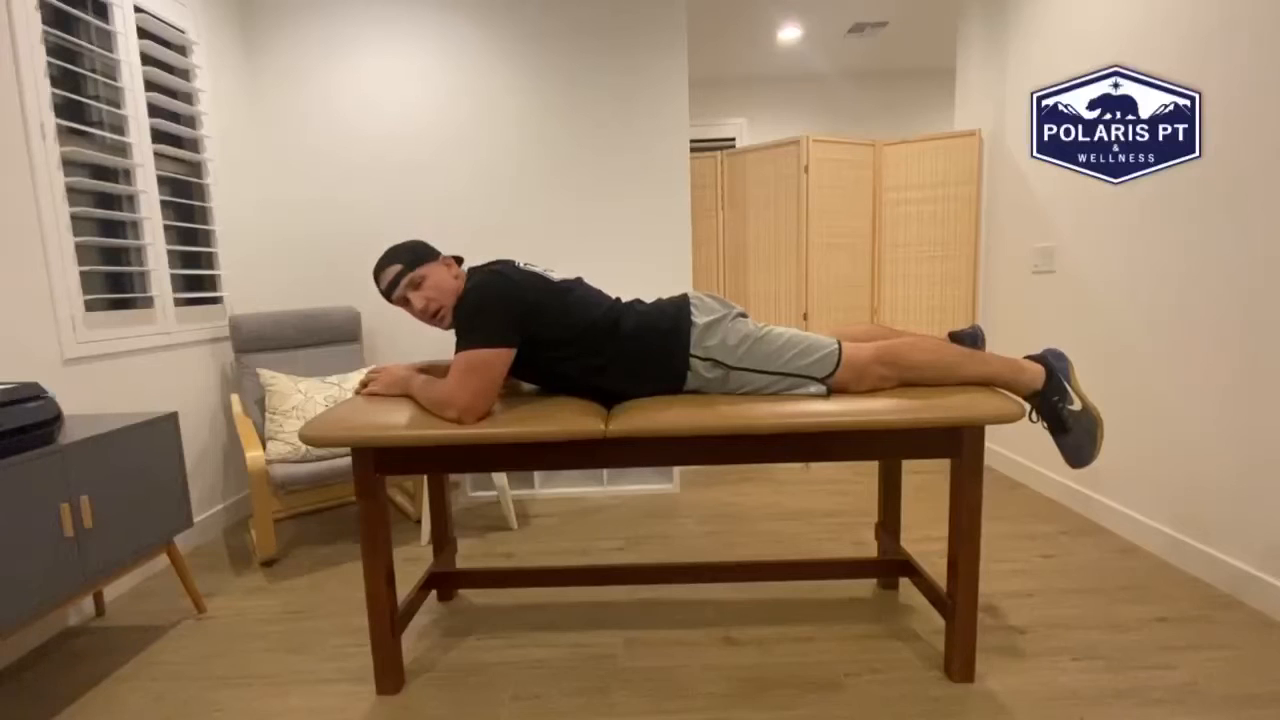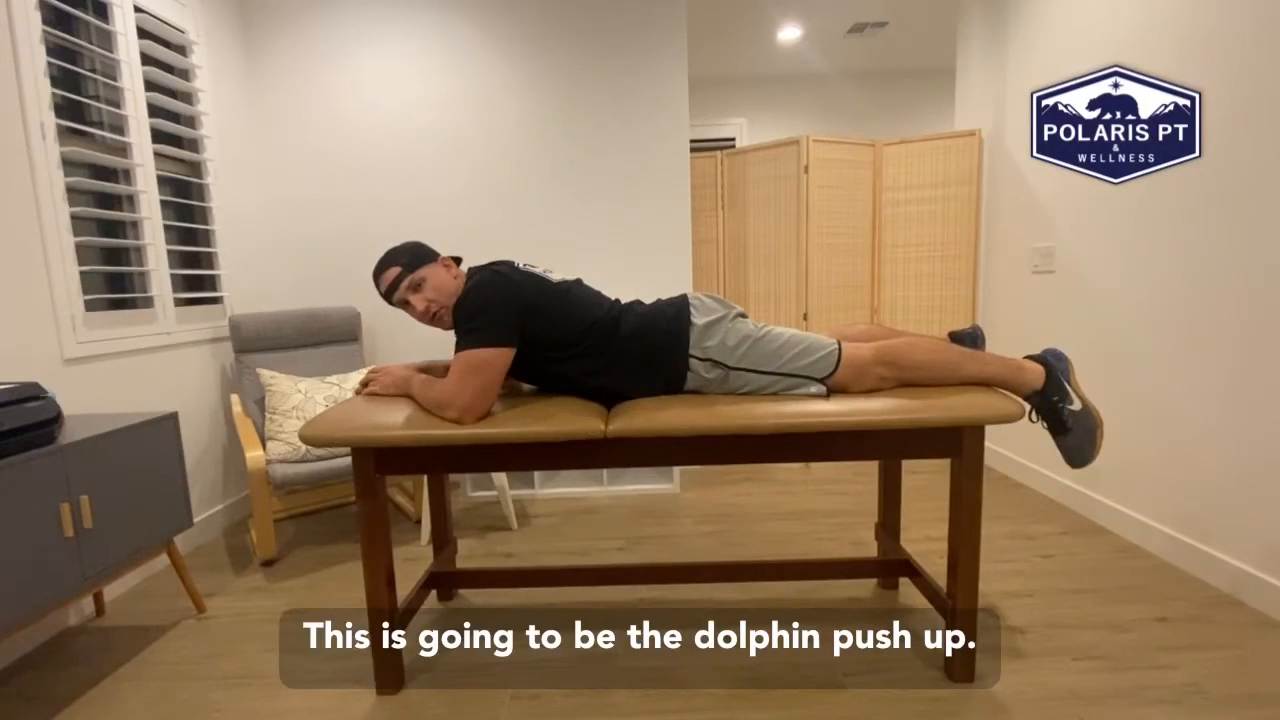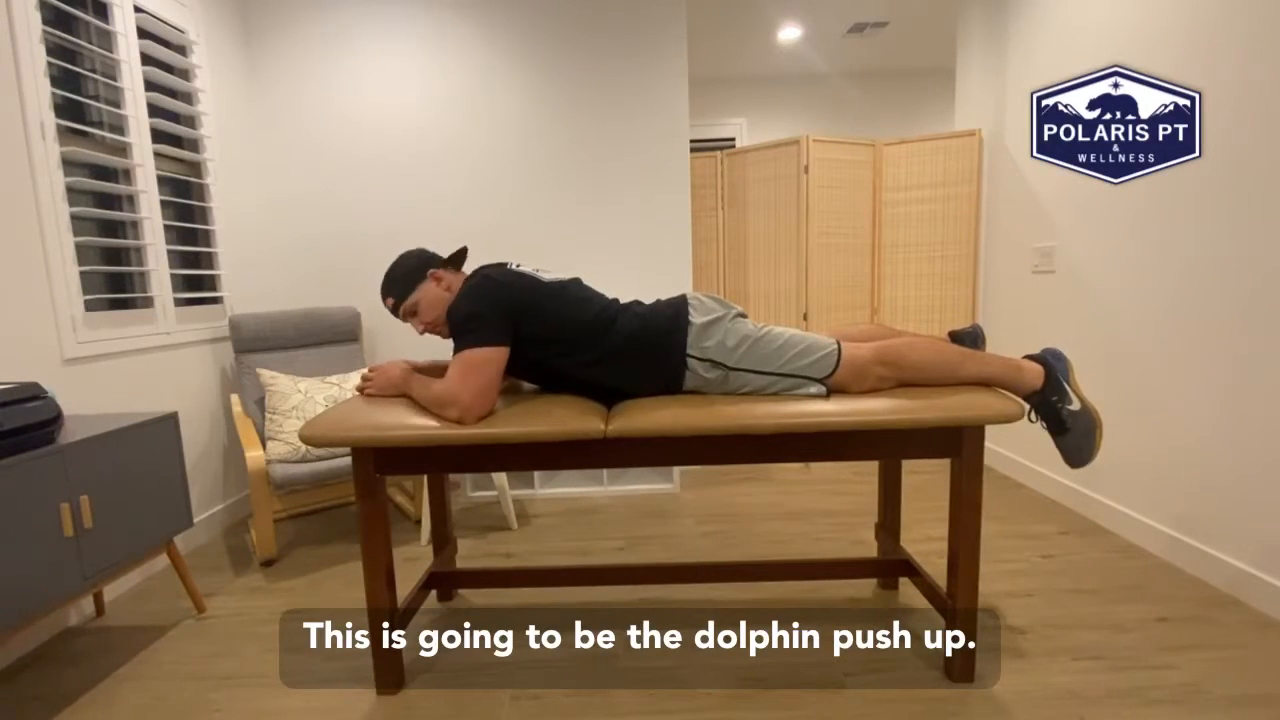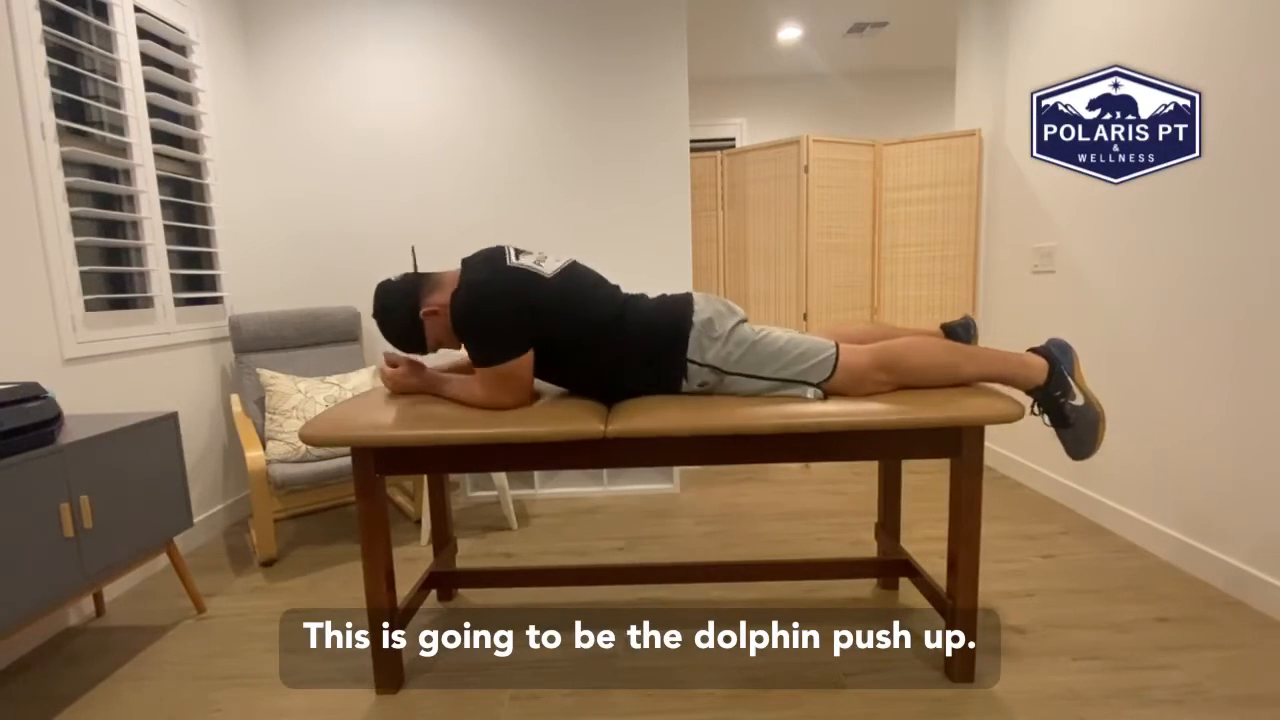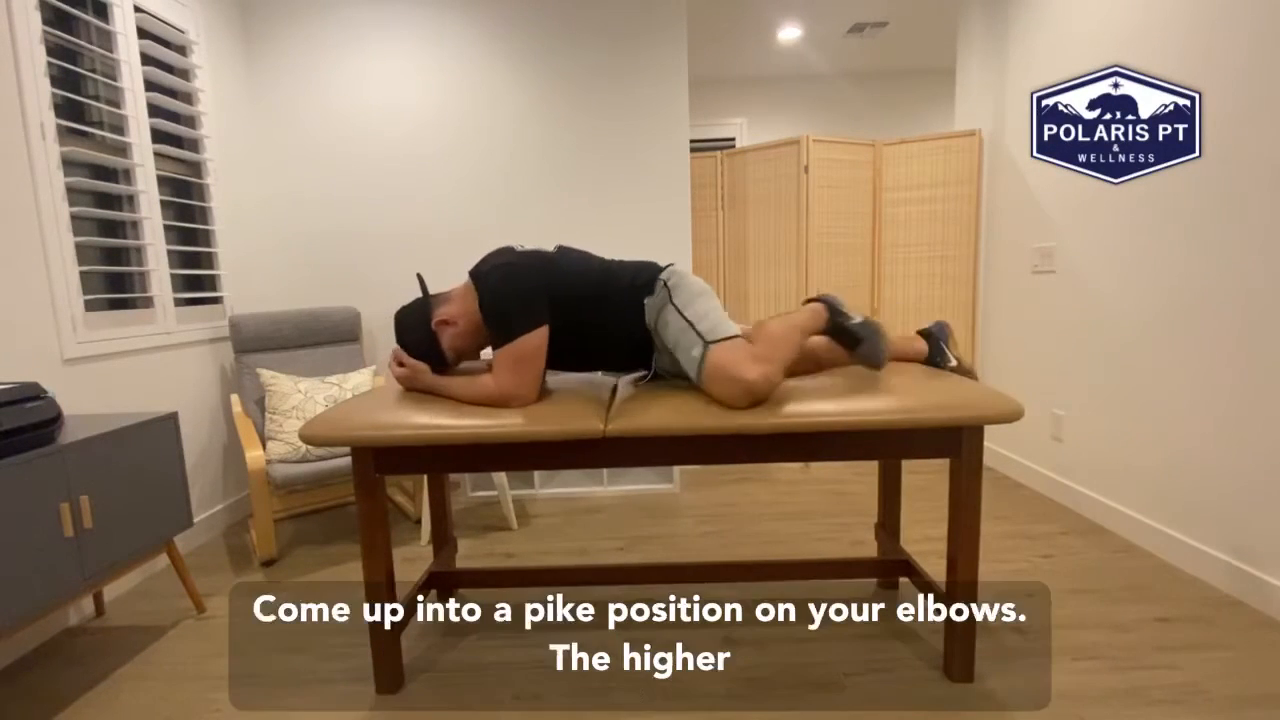
dt=1s
person 1, frame 1
left shoulder: (487, 291)
right shoulder: (497, 296)
left elbow: (467, 404)
right elbow: (487, 370)
left wrist: (409, 380)
right wrist: (424, 371)
left hip: (695, 345)
right hip: (683, 335)
left knee: (864, 366)
right knee: (840, 347)
left ankle: (1034, 374)
right ankle: (958, 341)
person 1, frame 2
left shoulder: (486, 293)
right shoulder: (496, 296)
left elbow: (467, 404)
right elbow: (487, 368)
left wrist: (409, 383)
right wrist: (421, 366)
left hip: (694, 346)
right hip: (682, 336)
left knee: (864, 368)
right knee: (835, 343)
left ankle: (1033, 374)
right ankle: (953, 342)
person 1, frame 3
left shoulder: (478, 295)
right shoulder: (500, 289)
left elbow: (468, 404)
right elbow: (488, 366)
left wrist: (406, 383)
right wrist: (422, 368)
left hip: (691, 348)
right hip: (682, 331)
left knee: (864, 368)
right knee: (833, 342)
left ankle: (1033, 374)
right ankle: (955, 342)
person 1, frame 4
left shoulder: (483, 297)
right shoulder: (488, 268)
left elbow: (509, 394)
right elbow: (512, 356)
left wrist: (425, 380)
right wrist: (443, 370)
left hip: (694, 353)
right hip: (682, 323)
left knee: (863, 370)
right knee: (836, 343)
left ankle: (1039, 367)
right ankle: (948, 336)
person 1, frame 5
left shoulder: (506, 285)
right shoulder: (494, 285)
left elbow: (517, 390)
right elbow: (522, 372)
left wrist: (430, 383)
right wrist: (436, 375)
left hip: (664, 299)
right hip: (659, 349)
left knee: (744, 381)
right knee: (802, 358)
left ankle: (817, 313)
right ankle: (924, 347)
